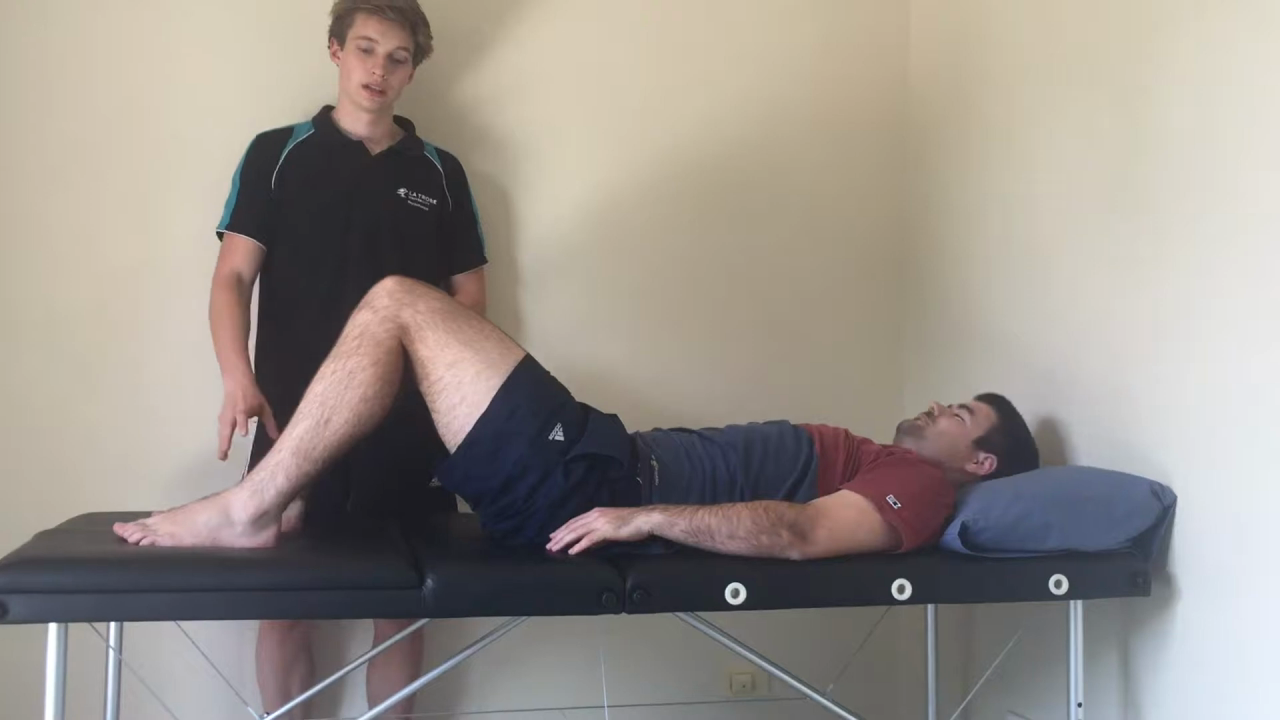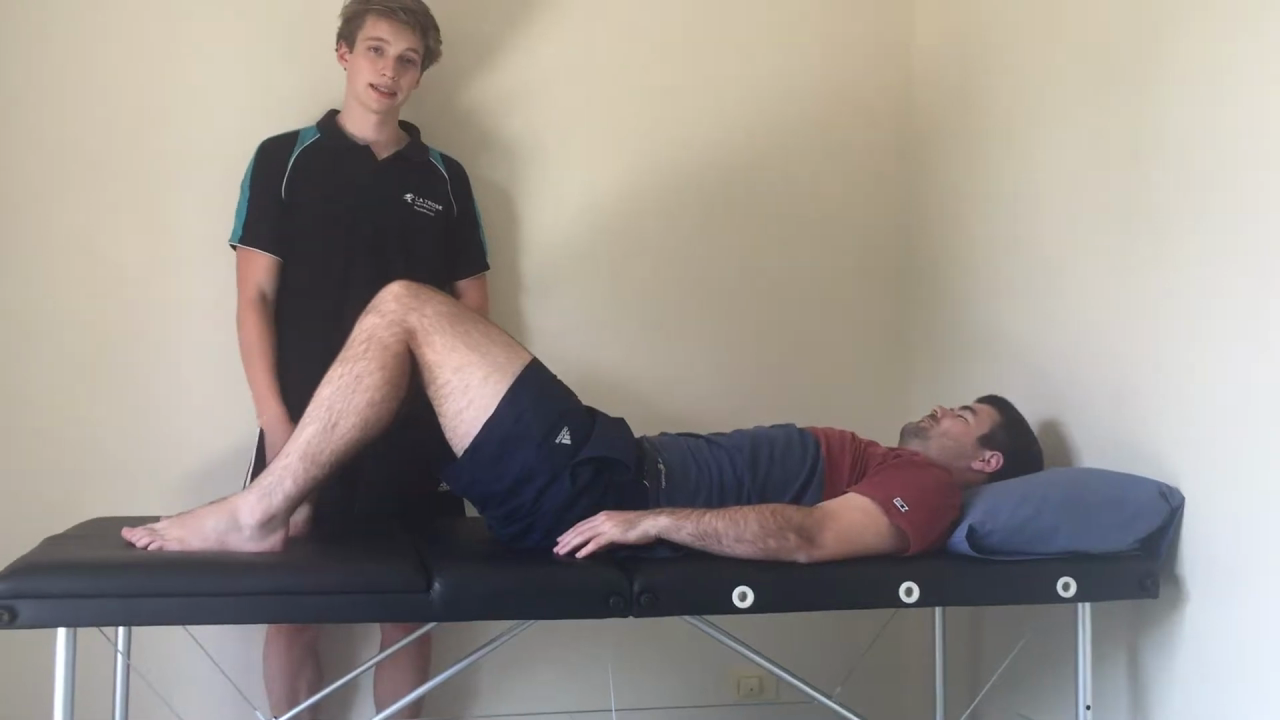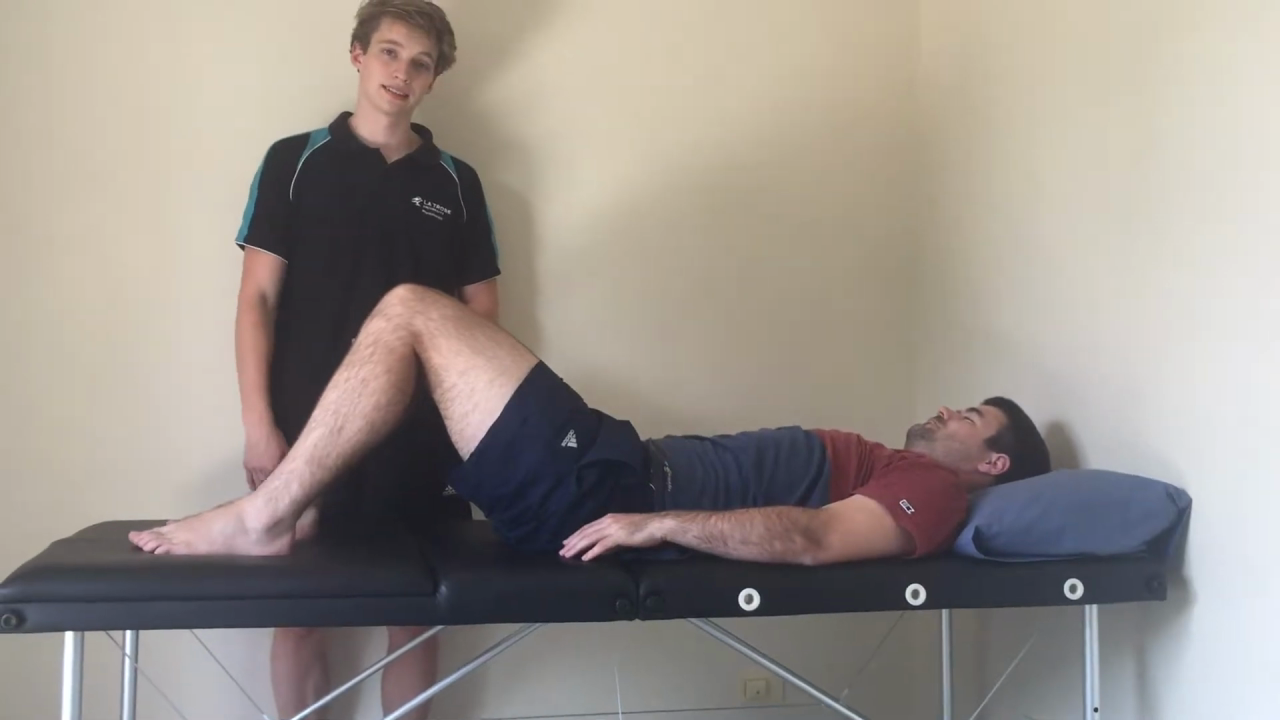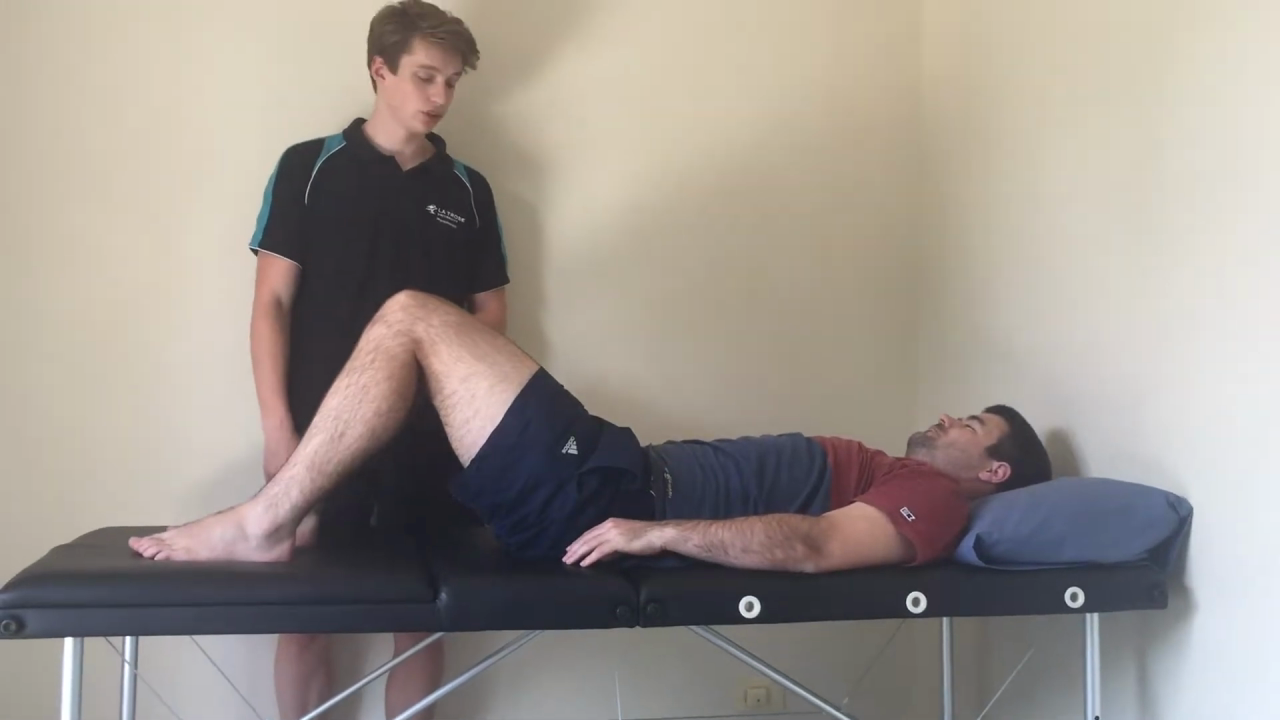
dt=0.5s
person 1, frame 1
left shoulder: (916, 489)
right shoulder: (875, 470)
left elbow: (796, 535)
left wrist: (642, 517)
left hip: (592, 486)
right hip: (610, 468)
left knee: (397, 302)
right knee: (406, 311)
left ankle: (247, 509)
right ankle: (273, 500)
person 1, frame 2
left shoulder: (926, 490)
right shoulder: (882, 468)
left elbow: (805, 537)
left wrist: (653, 519)
left hip: (601, 489)
right hip: (624, 470)
left knee: (406, 306)
right knee: (412, 320)
left ankle: (257, 513)
right ankle: (283, 504)
person 1, frame 3
left shoulder: (930, 493)
right shoulder: (885, 469)
left elbow: (810, 540)
left wrist: (656, 523)
left hip: (607, 493)
right hip: (630, 476)
left knee: (412, 311)
right knee: (421, 321)
left ankle: (263, 517)
right ankle: (284, 509)
person 1, frame 4
left shoulder: (930, 501)
right shoulder: (889, 480)
left elbow: (810, 547)
left wrist: (656, 532)
left hip: (606, 499)
right hip: (627, 479)
left knee: (412, 316)
right knee: (419, 329)
left ankle: (265, 522)
right ankle: (291, 515)
person 2, frame 1
left shoulder: (439, 170)
right shoulder: (276, 154)
left elbow: (470, 294)
right elbow: (233, 276)
right wrist: (238, 378)
left hip: (408, 421)
right hip: (297, 416)
person 2, frame 2
left shoulder: (443, 176)
right shoulder: (282, 160)
left elbow: (472, 303)
right elbow: (255, 297)
right wrist: (276, 420)
left hip: (415, 428)
right hip: (308, 425)
person 2, frame 3
left shoulder: (455, 181)
right shoulder: (294, 162)
left elbow: (482, 307)
right elbow: (258, 299)
right wrist: (260, 425)
left hip: (421, 431)
right hip: (312, 426)
person 2, frame 4
left shoulder: (466, 189)
right shoulder: (309, 168)
left elbow: (491, 314)
right elbow: (272, 304)
right wrist: (278, 429)
left hip: (432, 435)
